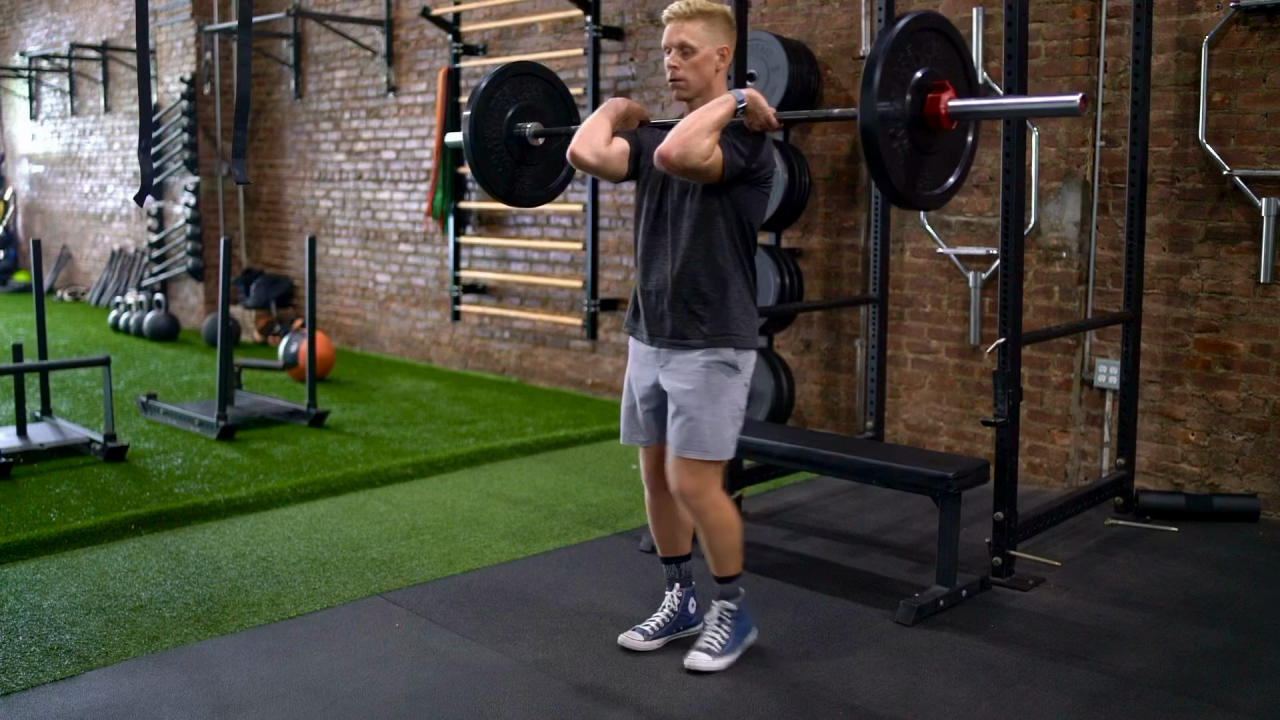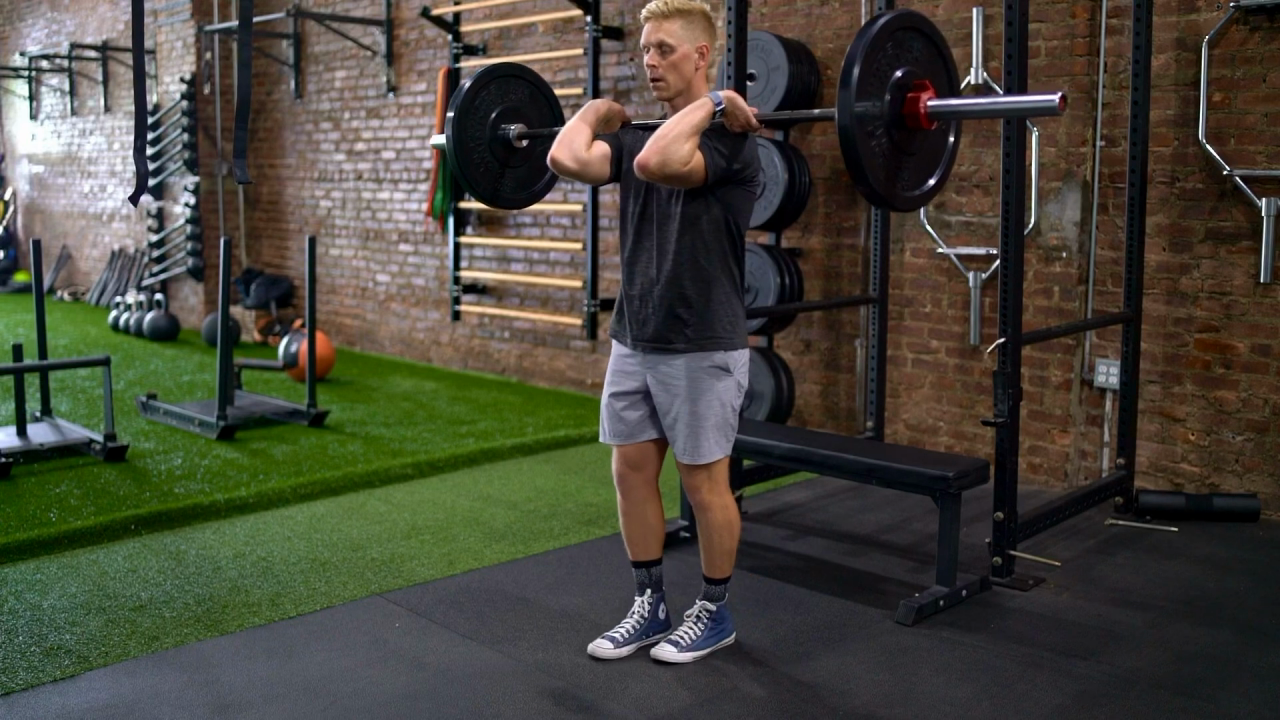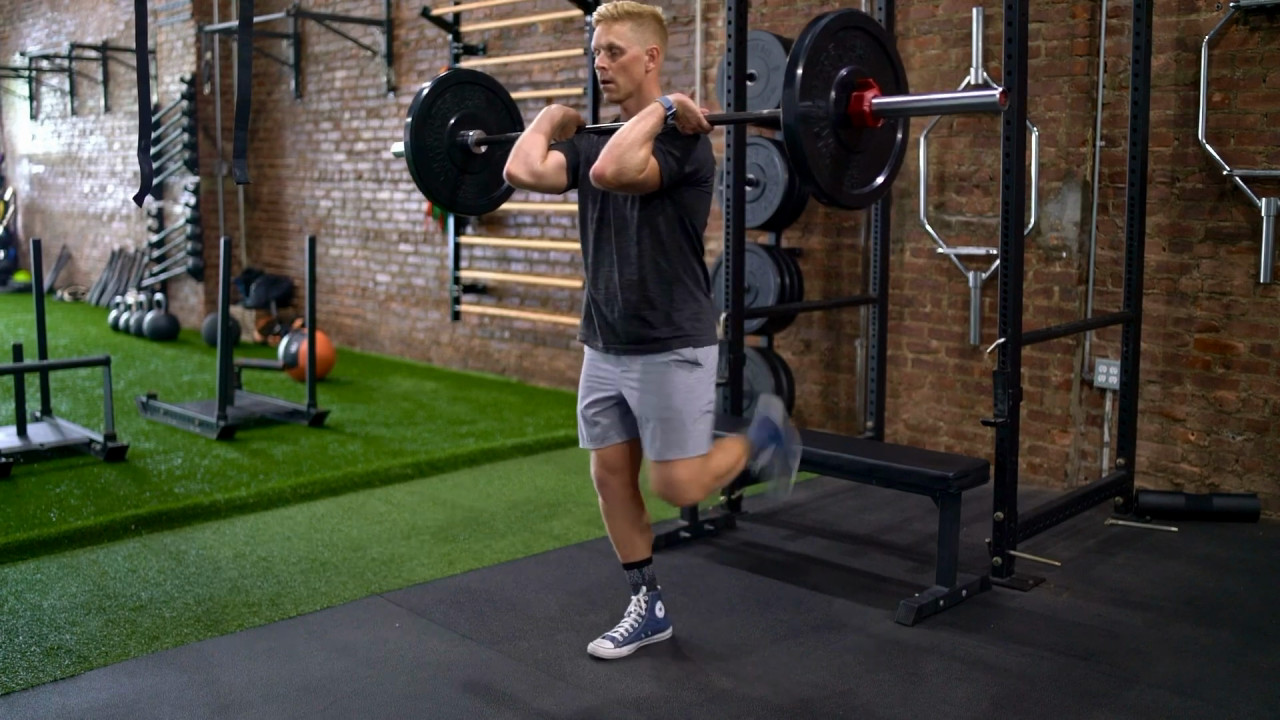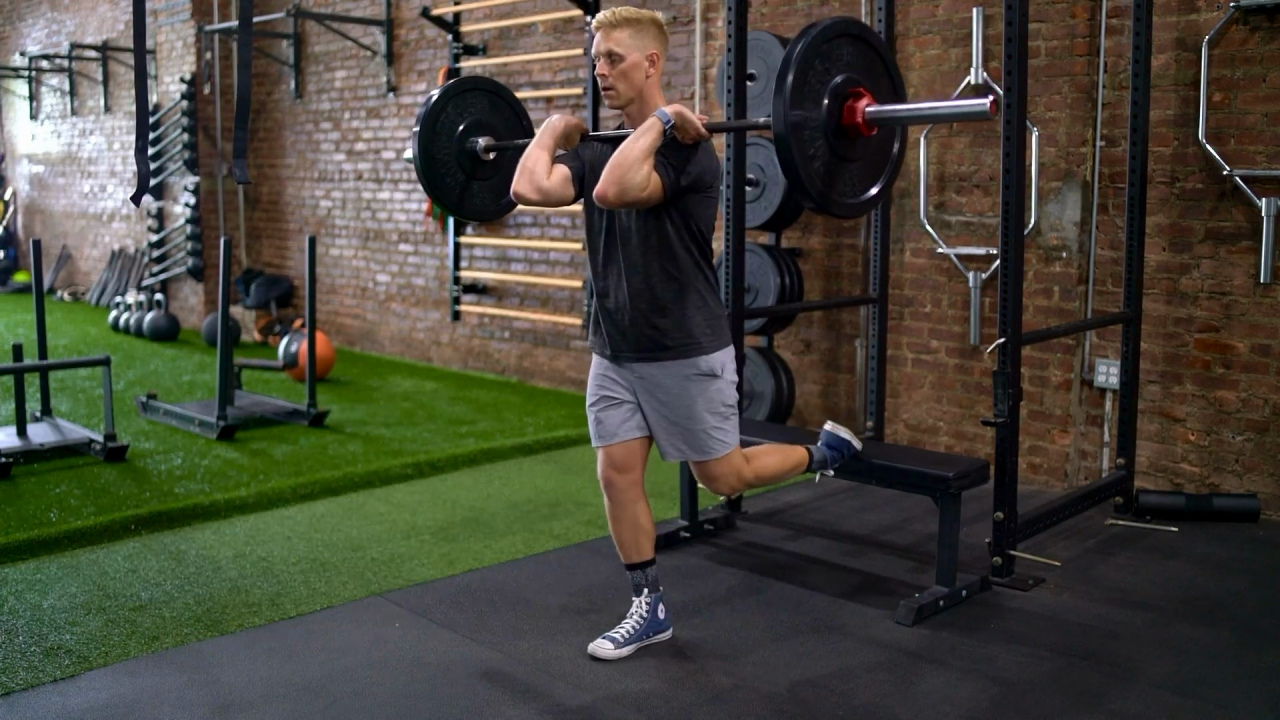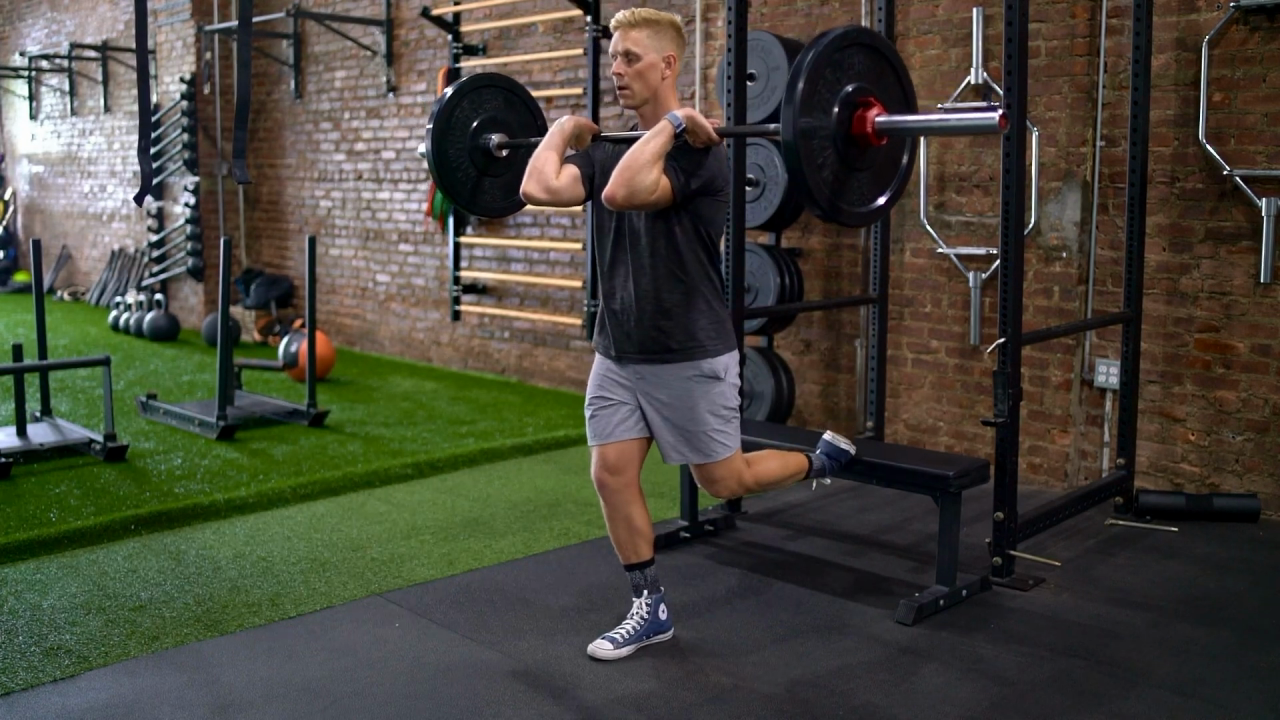
dt=1s
person 1, frame 1
left shoulder: (745, 140)
right shoulder: (652, 132)
left elbow: (676, 156)
right elbow: (585, 153)
left wrist: (733, 100)
right wrist: (614, 107)
left hip: (712, 342)
right hip: (649, 335)
left knee: (694, 483)
right knee: (656, 475)
left ankle: (733, 612)
right ankle: (678, 599)
person 1, frame 2
left shoulder: (727, 138)
right shoulder: (636, 134)
left elbow: (656, 163)
right elbow: (566, 158)
left wrist: (711, 104)
right wrist: (597, 110)
left hip: (701, 346)
right hip: (634, 339)
left knee: (703, 483)
right knee: (631, 473)
left ankle: (714, 613)
right ankle: (649, 606)
person 1, frame 3
left shoulder: (682, 141)
right shoulder: (590, 140)
left elbow: (610, 172)
right elbow: (521, 171)
left wrist: (660, 109)
right wrist: (550, 119)
left hip: (672, 346)
right hip: (605, 344)
left knee: (679, 484)
right knee: (610, 477)
left ankle: (764, 436)
right ankle: (647, 607)
person 1, frame 4
left shoulder: (686, 150)
right shoulder: (598, 151)
left elbow: (613, 192)
right elbow: (530, 189)
left wrist: (658, 120)
right wrist: (553, 129)
left hip: (684, 351)
right hip: (616, 350)
left knee: (723, 477)
right knee: (617, 476)
left ankle: (825, 452)
right ankle: (649, 608)
person 1, frame 5
left shoulder: (698, 152)
right shoulder: (609, 150)
left elbow: (623, 192)
right elbow: (538, 188)
left wrist: (670, 123)
right wrist: (564, 130)
left hip: (689, 354)
right hip: (618, 351)
left knee: (723, 480)
right knee: (612, 476)
left ankle: (825, 458)
right ankle: (649, 609)
